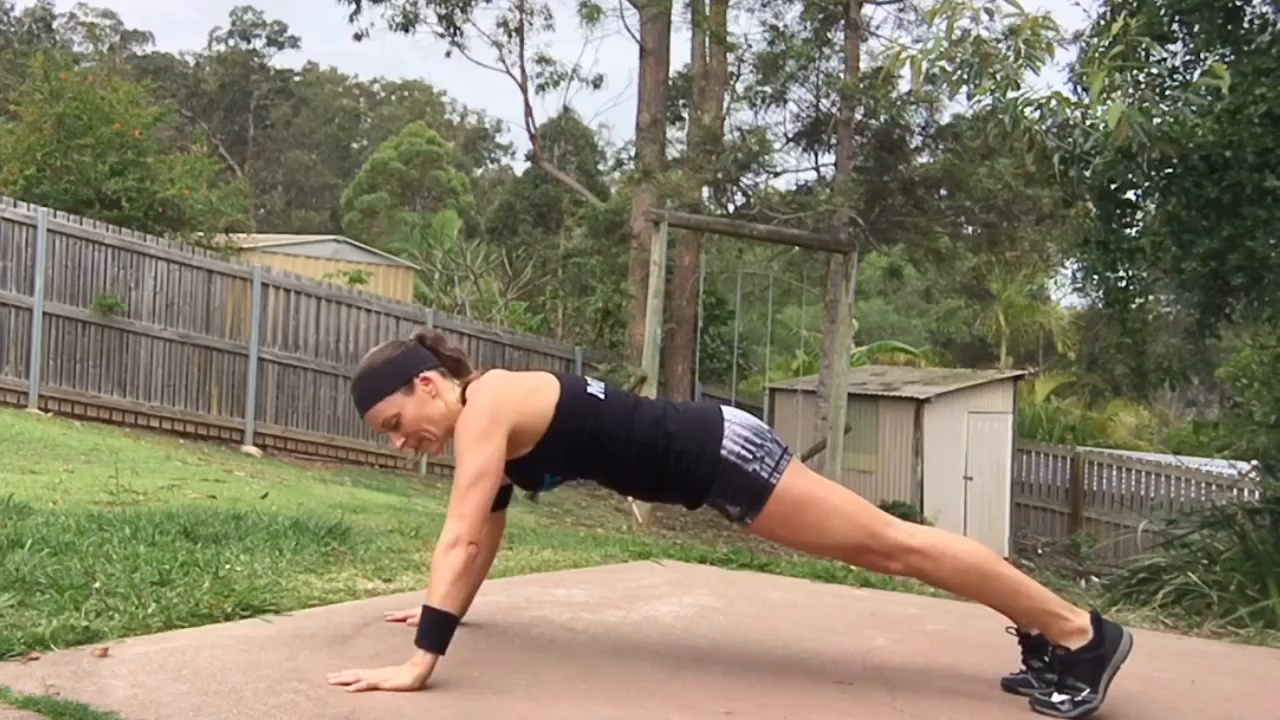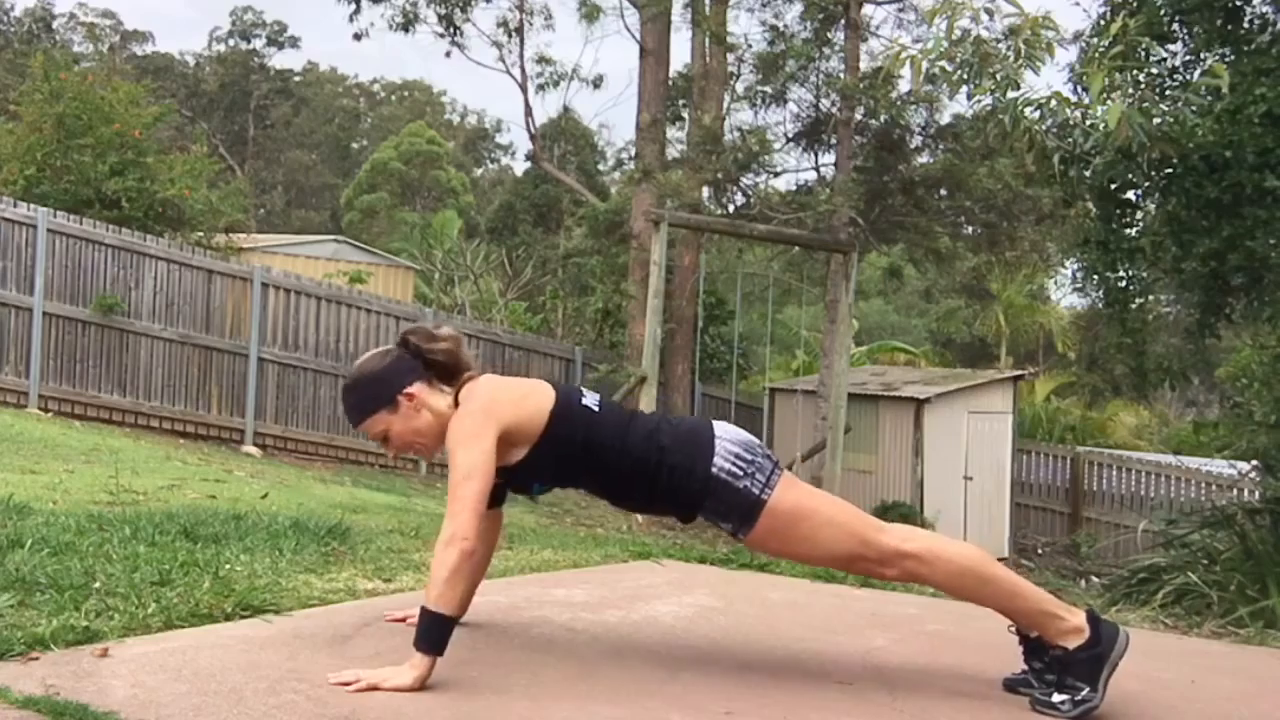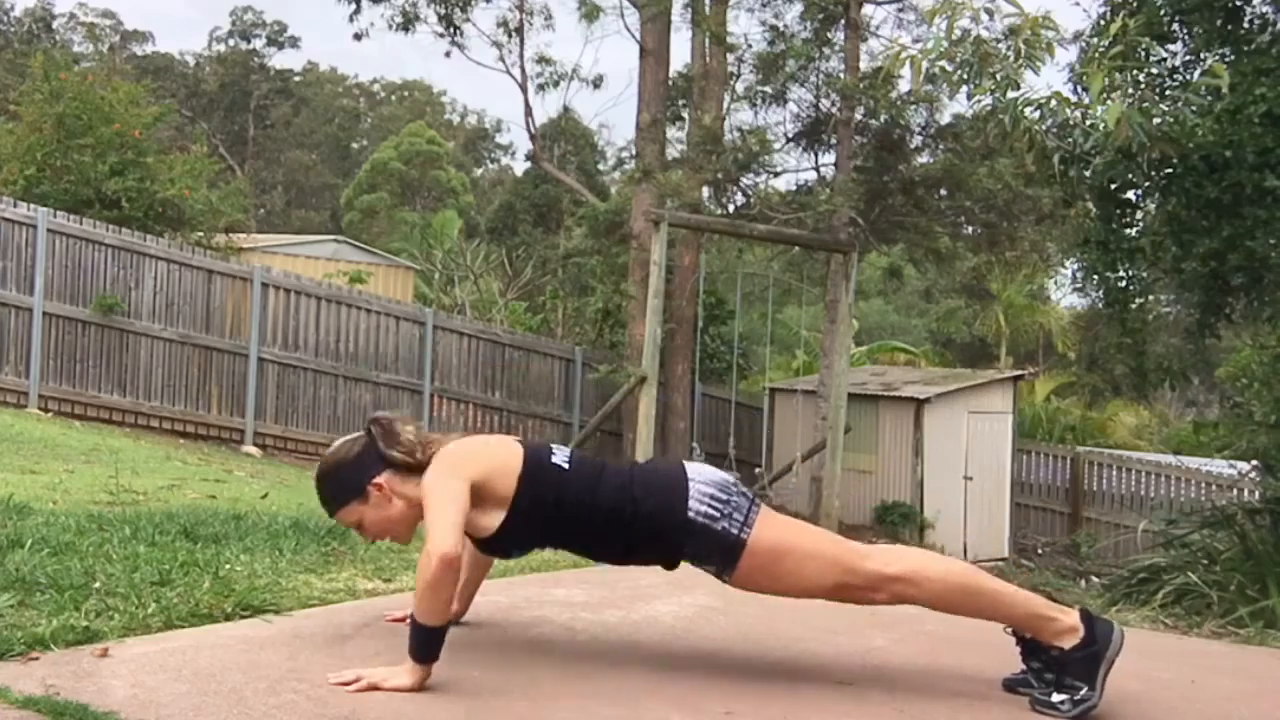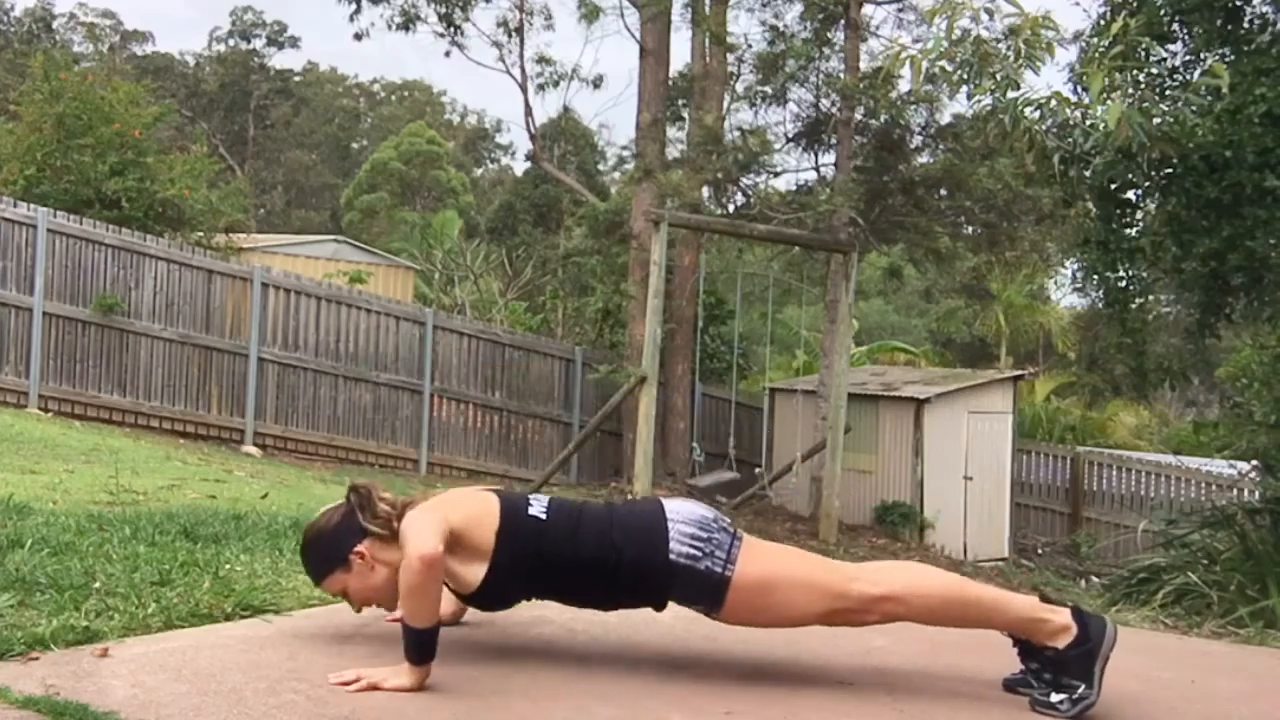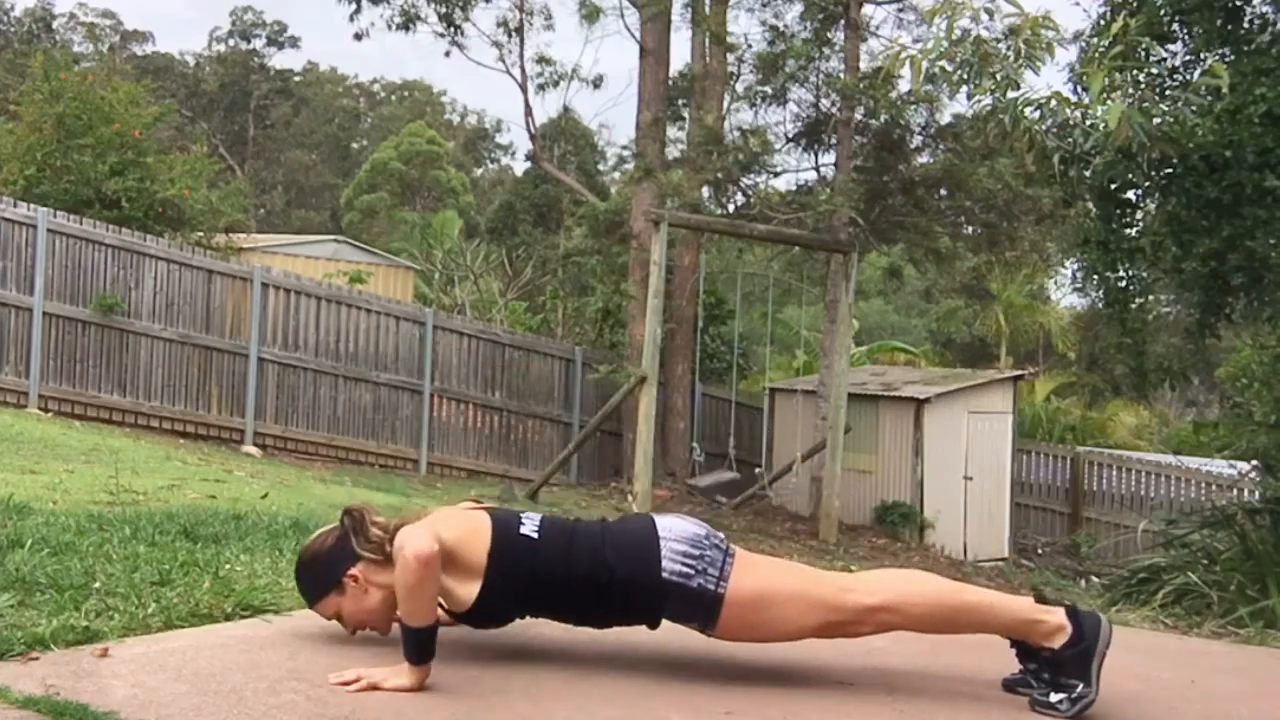
dt=0.2s
person 1, frame 1
left shoulder: (486, 406)
right shoulder: (485, 418)
left elbow: (461, 537)
right elbow: (486, 532)
right wrist: (440, 613)
left hip: (720, 451)
right hip: (704, 459)
left knee: (890, 543)
right knee: (882, 546)
left ankle: (1081, 635)
right ankle: (1047, 637)
person 1, frame 2
left shoulder: (475, 409)
right shoulder: (480, 415)
left elbow: (460, 537)
right elbow: (485, 527)
right wrist: (446, 607)
left hip: (710, 467)
right hip: (696, 470)
left knee: (886, 550)
right knee: (872, 553)
left ankle: (1076, 634)
right ankle: (1050, 643)
person 1, frame 3
left shoulder: (444, 473)
right shoulder: (460, 471)
left elbow: (441, 551)
right elbow: (474, 547)
right wrist: (446, 606)
left hip: (686, 510)
right hip: (673, 505)
left knee: (869, 574)
right knee: (861, 573)
left ankle: (1070, 633)
right ankle: (1048, 637)
person 1, frame 4
left shoulder: (423, 525)
right shoulder: (445, 521)
left elbow: (422, 562)
right wrist: (453, 605)
left hip: (669, 550)
right hip: (657, 540)
left knee: (861, 593)
right knee: (851, 592)
left ankle: (1062, 628)
right ankle: (1039, 616)
person 1, frame 5
left shoulder: (416, 543)
right shoulder: (441, 542)
left elbow: (415, 567)
right wrist: (446, 614)
left hip: (663, 567)
right hip: (651, 557)
left knee: (855, 604)
right knee: (846, 598)
left ankle: (1060, 628)
right ankle: (1035, 617)
